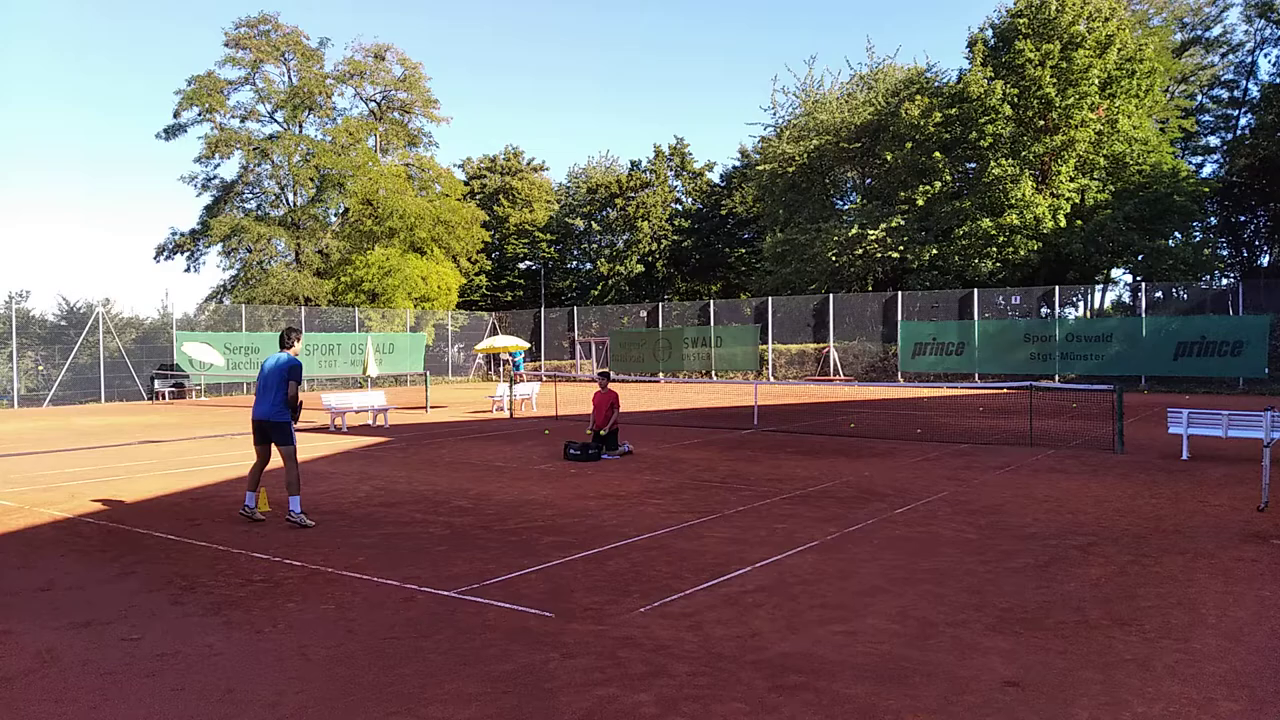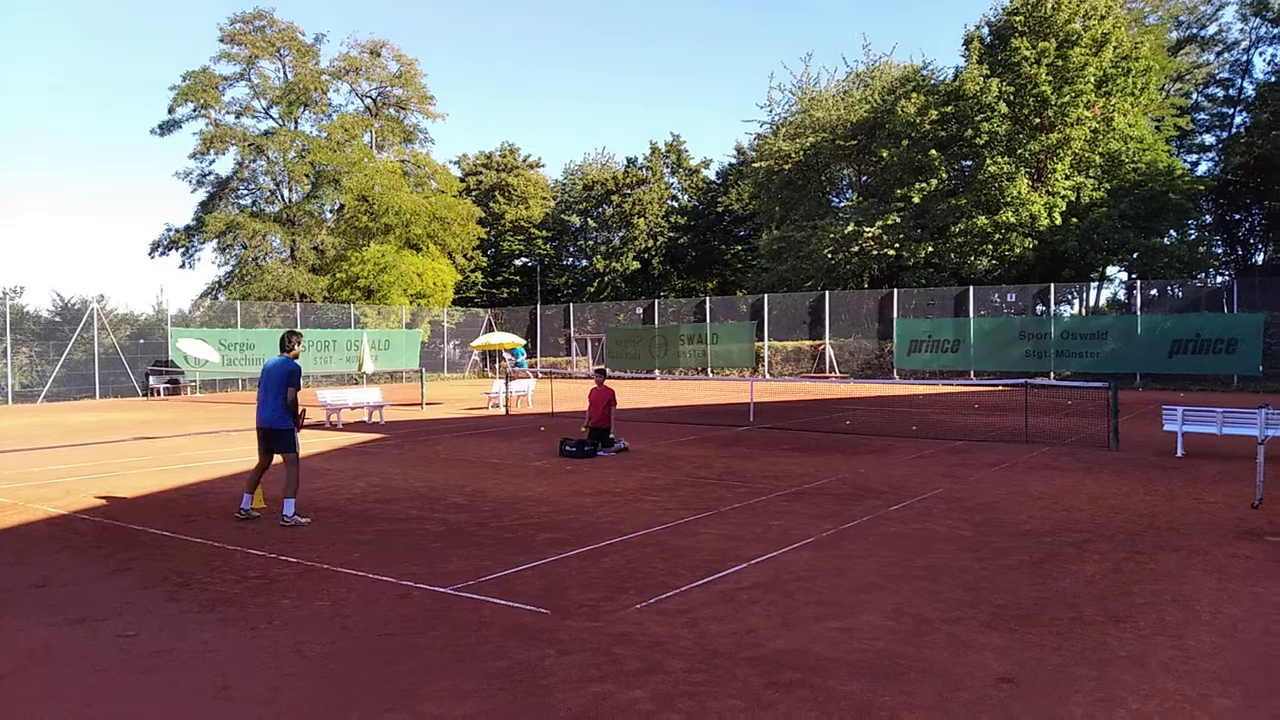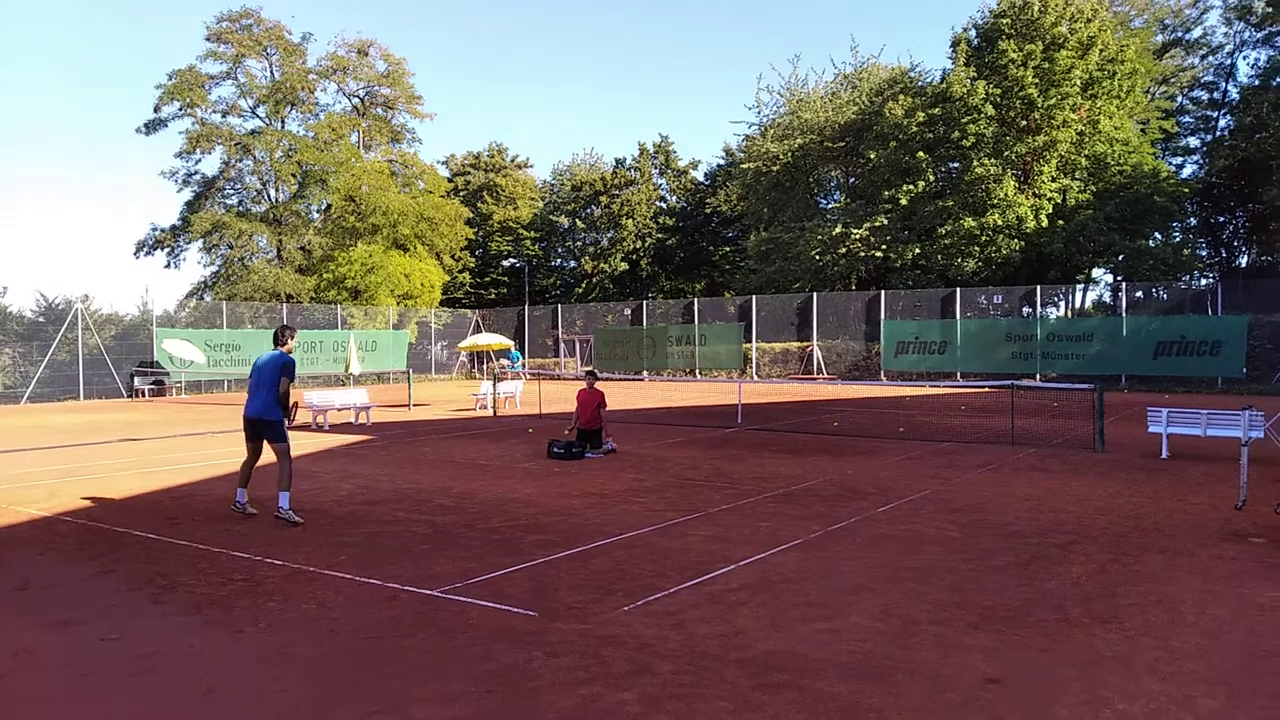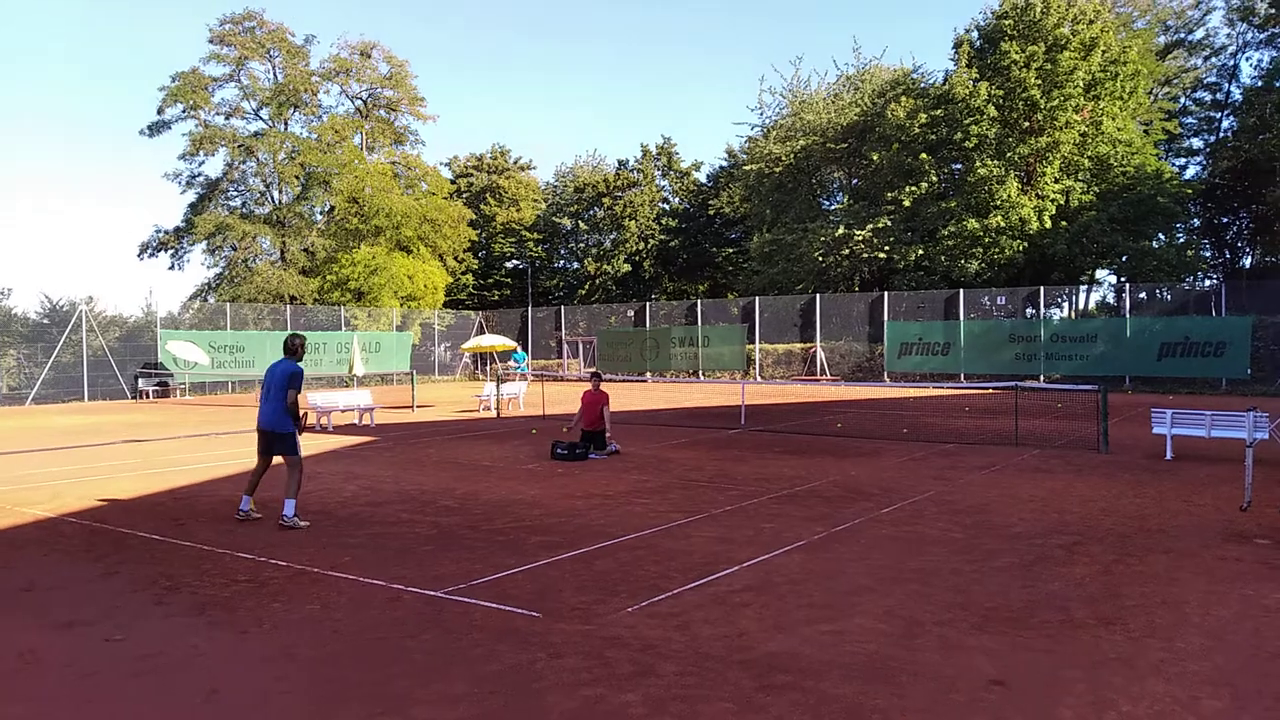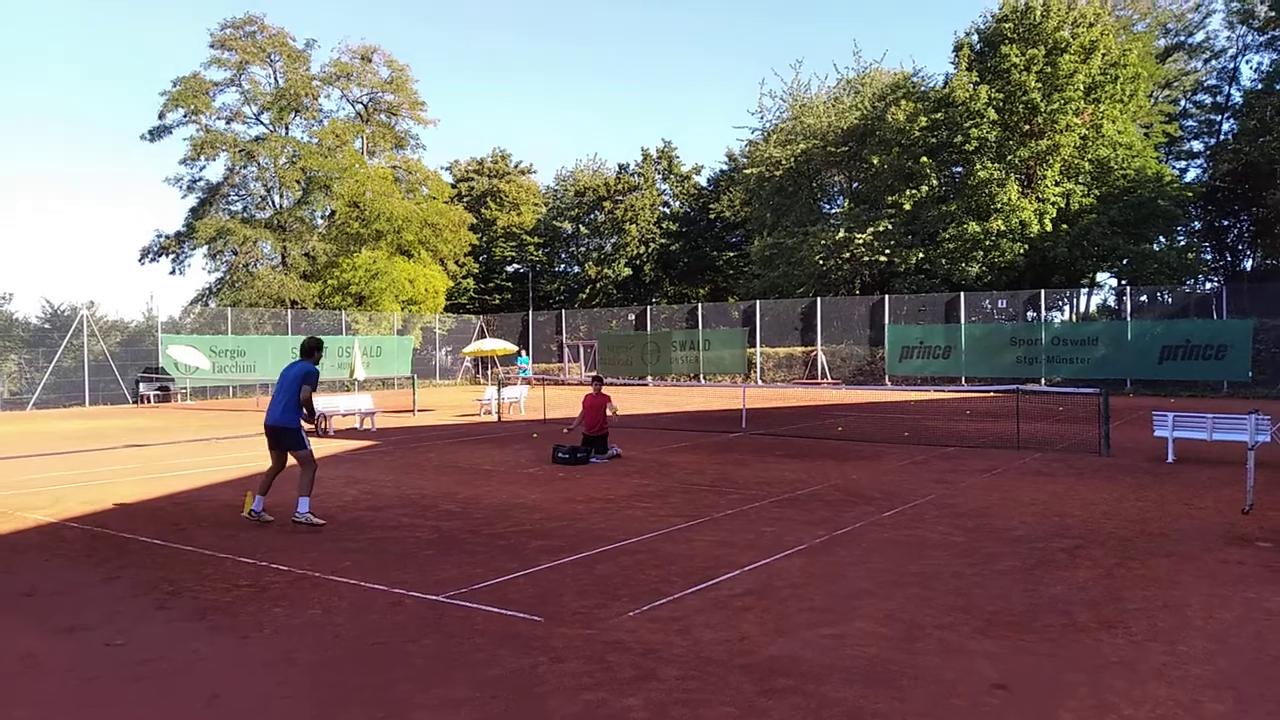
dt=0.2s
person 1, frame 1
left shoulder: (267, 361)
right shoulder: (294, 363)
left elbow: (259, 390)
right elbow: (292, 393)
right wrist: (295, 411)
left hip: (258, 416)
right hip: (279, 418)
left knee: (261, 461)
right knee: (291, 463)
left ankle: (249, 506)
right ankle: (295, 512)
person 1, frame 2
left shoulder: (268, 365)
right shoulder: (293, 367)
left elbow: (260, 395)
right elbow: (291, 398)
right wrist: (296, 417)
left hip: (262, 422)
right hip: (282, 424)
left knee: (263, 464)
right knee: (292, 467)
left ankle: (244, 507)
right ankle: (289, 514)
person 1, frame 3
left shoulder: (260, 359)
right shoulder: (287, 360)
left elbow: (251, 387)
right elbow: (283, 390)
right wrist: (286, 410)
left hip: (250, 414)
right hip: (271, 416)
left knee: (252, 457)
right knee: (284, 459)
left ankle: (240, 502)
right ankle: (284, 508)
person 1, frame 4
left shoulder: (272, 367)
right shoulder: (296, 370)
right elbow: (291, 400)
right wrist: (297, 420)
left hip: (264, 424)
right hip: (283, 426)
left knee: (262, 466)
right knee: (295, 469)
left ankle: (244, 508)
right ankle: (288, 515)
person 1, frame 5
left shoulder: (290, 367)
right shoulder: (311, 371)
right elbow: (305, 397)
left wrist: (302, 414)
right wrist: (312, 414)
left hip: (271, 421)
right hip: (288, 423)
left knee: (277, 466)
right knee: (309, 466)
left ankle: (256, 510)
right ankle: (302, 512)
